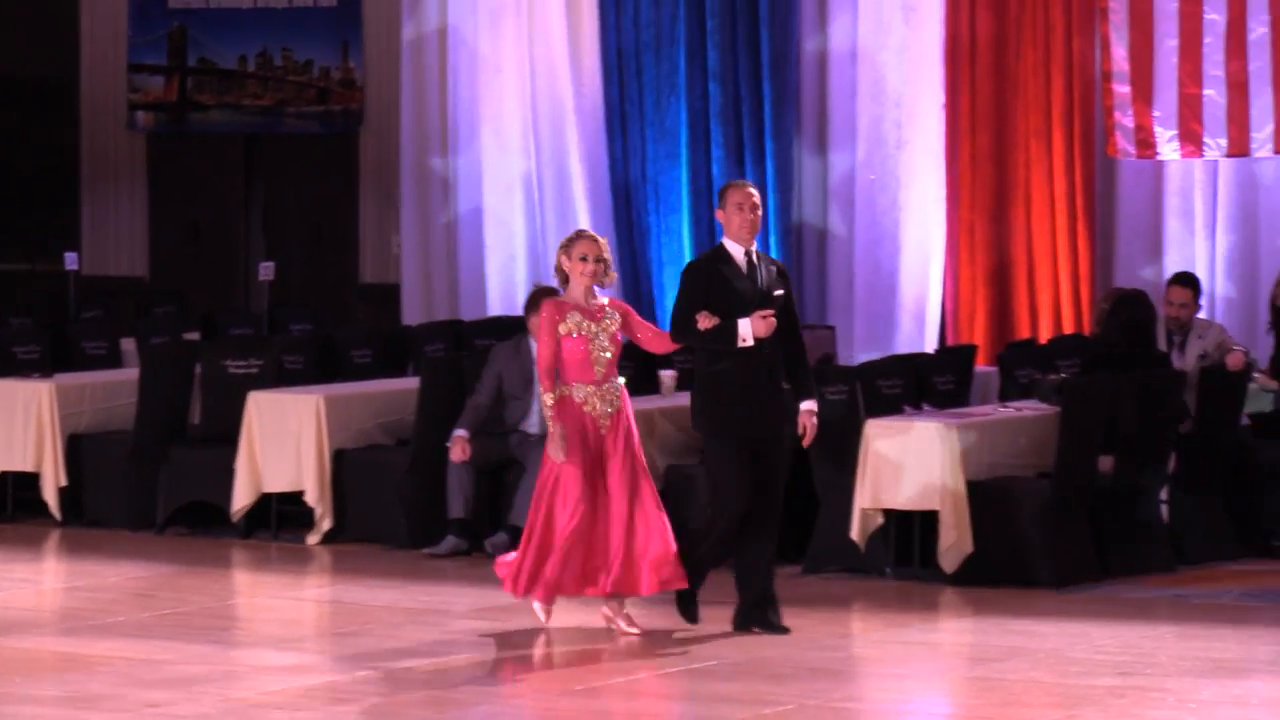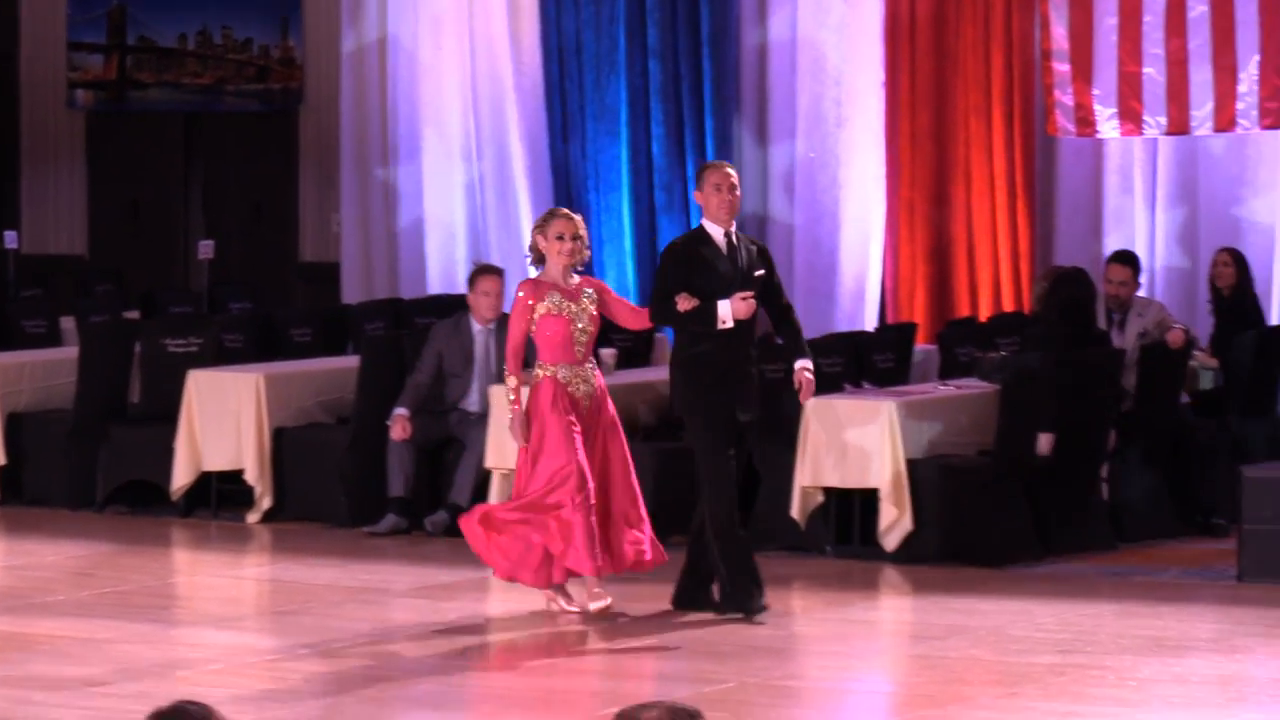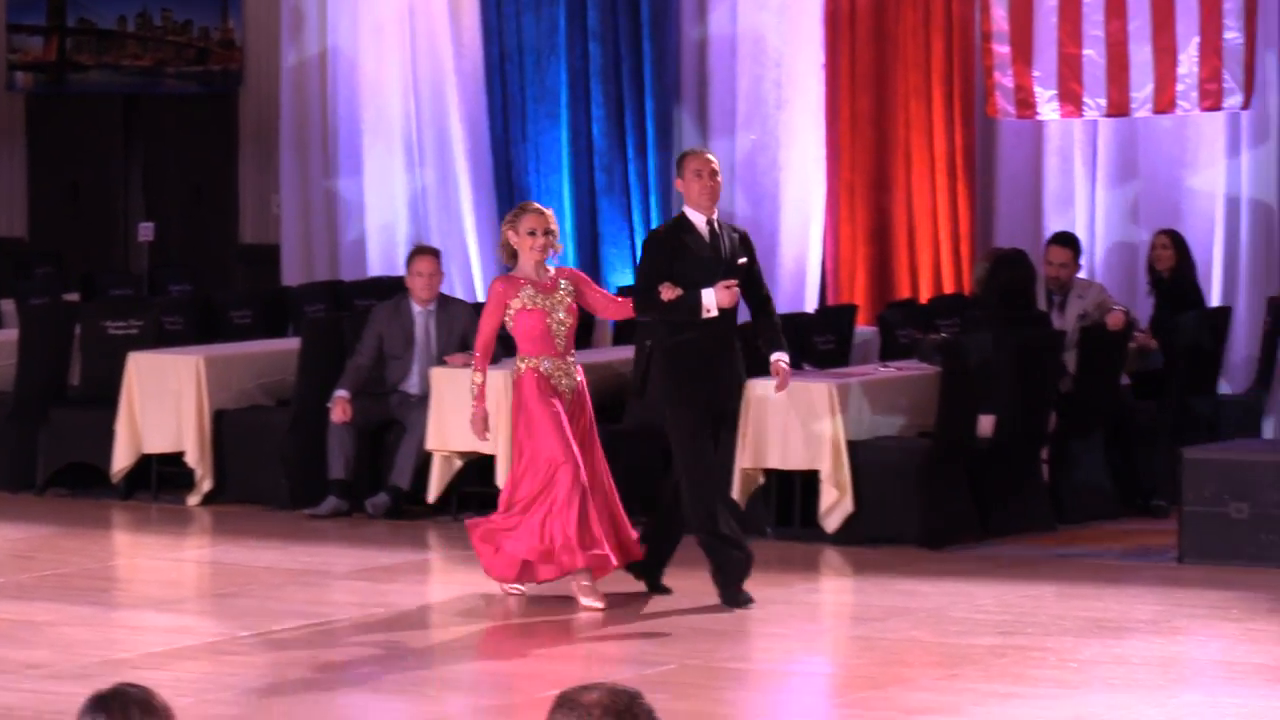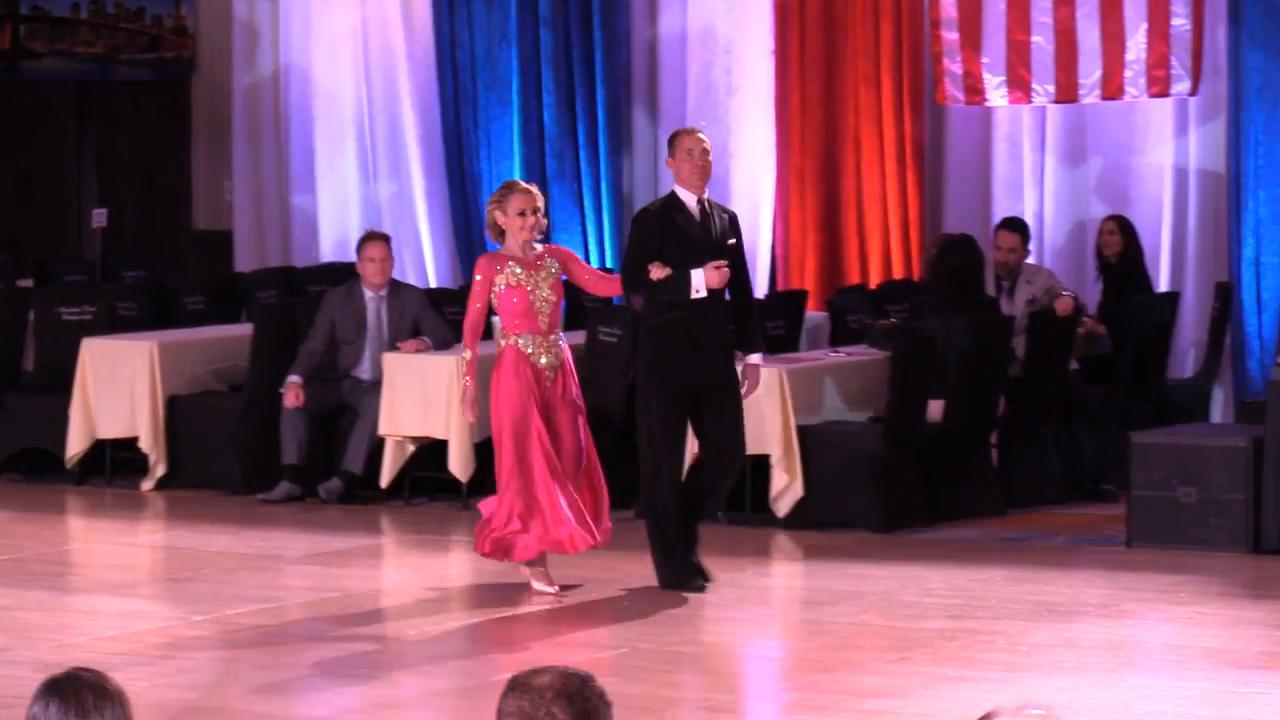
dt=0.2s
person 1, frame 1
left shoulder: (776, 271)
right shoulder: (702, 269)
left elbow: (793, 340)
right elbow: (682, 331)
left wrist: (806, 401)
right wrist: (742, 330)
left hip: (769, 405)
right hip: (723, 405)
left knee: (765, 507)
right knee: (734, 502)
left ankle: (755, 606)
right ankle: (686, 574)
person 1, frame 2
left shoulder: (756, 251)
right shoulder: (681, 251)
left elbow: (781, 310)
right elbow: (661, 312)
left wrist: (801, 360)
right wrist: (723, 310)
left hip: (741, 384)
right hip: (700, 384)
left knee: (720, 486)
right knee: (721, 484)
right ankle: (742, 587)
person 1, frame 3
left shoulder: (737, 238)
right shoulder: (663, 240)
left elbow: (759, 300)
right elbow: (644, 303)
left wrist: (777, 351)
right wrist: (707, 300)
left hip: (723, 373)
right hip: (681, 374)
left knee: (693, 474)
right knee: (701, 476)
left ankle: (649, 560)
right ankle: (730, 574)
person 1, frame 4
left shoulder: (726, 218)
right shoulder: (652, 218)
left elbow: (741, 289)
right elbow: (632, 281)
left wrist: (751, 351)
right wrist: (696, 280)
left hip: (712, 355)
right hip: (665, 355)
left knee: (726, 452)
right knee: (664, 460)
left ankle: (678, 531)
right ankle: (674, 563)
person 2, frame 1
left shoulder: (616, 310)
right shoulder: (554, 310)
left elbow: (659, 342)
right elbow: (544, 372)
left wrist: (695, 327)
right wrist: (554, 427)
left hip: (616, 414)
right hip: (574, 415)
left knee: (623, 505)
right knee: (573, 506)
left ankle: (615, 603)
right ankle: (543, 585)
person 2, frame 2
left shoulder: (592, 287)
right shoulder: (531, 290)
left elbow: (635, 319)
right elbow: (513, 352)
left wrist: (674, 306)
right wrist: (515, 409)
left hip: (592, 392)
right hip: (552, 396)
left knee: (603, 483)
right knee: (573, 483)
right ankle: (590, 581)
person 2, frame 3
left shoulder: (569, 279)
right shoulder: (504, 287)
left elbow: (615, 308)
right elbow: (483, 347)
left wrist: (657, 297)
right wrist: (478, 403)
left hip: (573, 386)
right hip: (535, 388)
left knee: (573, 478)
right knee: (566, 475)
right ankle: (583, 577)
person 2, frame 4
left shoulder: (557, 257)
right shoulder: (490, 265)
left elbow: (605, 285)
right elbow: (472, 326)
left wrist: (648, 277)
right wrist: (469, 383)
left hip: (558, 365)
right hip: (517, 367)
left knee: (571, 459)
right knee: (530, 461)
left ankle: (508, 535)
right ankle: (534, 561)
person 3, frame 1
right shoulder: (505, 353)
right elbow: (480, 401)
right wrist: (461, 435)
left hip: (548, 439)
right hip: (507, 436)
left knee: (545, 458)
right knee: (458, 453)
left ankle: (511, 532)
right ankle: (459, 534)
person 3, frame 2
right shoulder: (445, 331)
right elbow: (422, 377)
right wrist: (402, 412)
left hip: (488, 417)
right hip: (447, 414)
left knee: (486, 436)
right knee: (400, 430)
left ankle: (450, 511)
right ankle: (398, 512)
person 3, frame 3
left shoulder: (459, 311)
right shoulder: (384, 313)
right elbow: (362, 360)
left wrist: (470, 356)
right wrist: (342, 394)
left hip: (430, 399)
right hip: (388, 396)
left knee: (426, 418)
right knee: (341, 412)
left ankle: (391, 494)
right ankle: (339, 495)
person 3, frame 4
left shoulder: (412, 297)
right shoulder: (337, 299)
left elbow: (444, 335)
right elbow: (315, 345)
left wrist: (423, 342)
right wrist: (295, 380)
left hip: (383, 384)
right hip: (340, 381)
left knee: (378, 403)
right knee: (294, 397)
left ankle: (345, 478)
right ankle: (292, 480)
